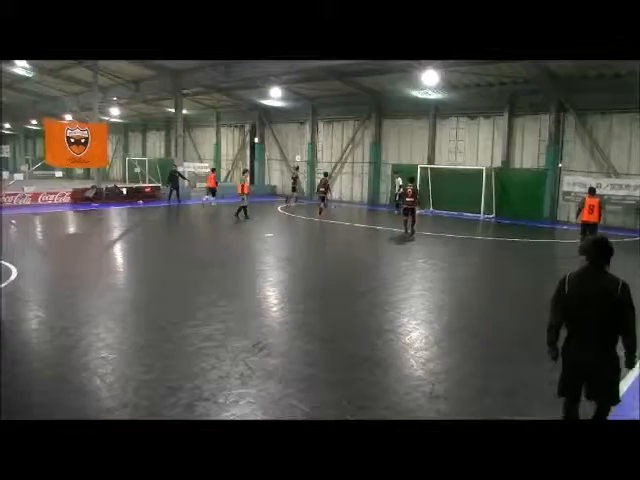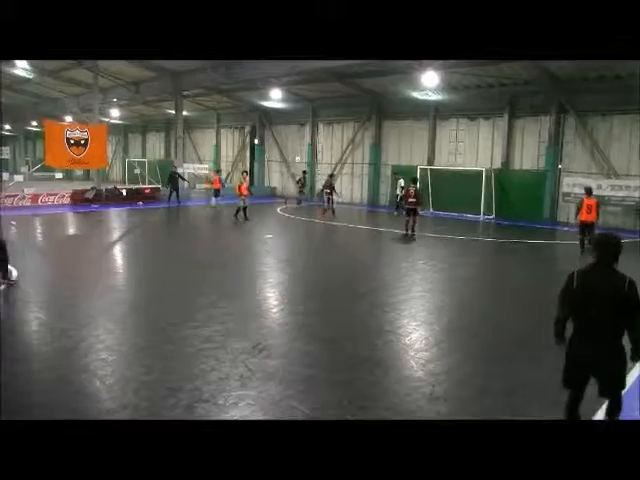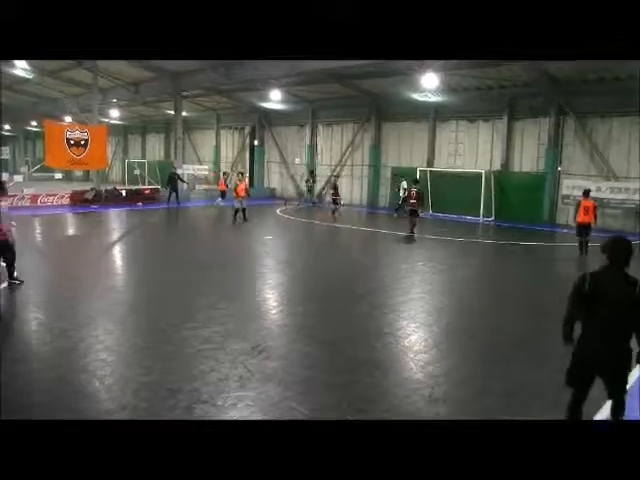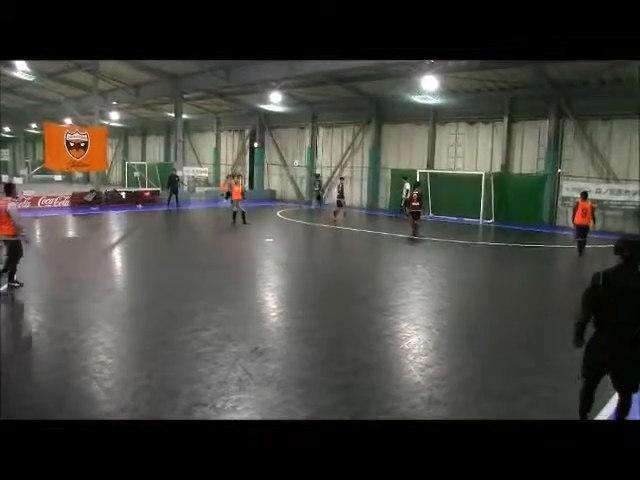
dt=0.2s
person 1, frame 1
left shoulder: (568, 282)
right shoulder: (619, 287)
left elbow: (555, 318)
right elbow: (627, 325)
left wrist: (551, 344)
right wrist: (630, 354)
left hip: (574, 352)
right hip: (604, 356)
left knee: (571, 398)
right knee: (604, 402)
person 1, frame 2
left shoulder: (576, 277)
left elbow: (563, 311)
left wrist: (559, 334)
left hip: (580, 347)
right hip: (610, 350)
left knee: (575, 393)
right knee: (614, 394)
person 1, frame 3
left shoulder: (587, 280)
left elbow: (572, 312)
left wrist: (567, 334)
left hip: (588, 347)
right hip: (617, 351)
left knee: (578, 394)
right knee: (617, 395)
person 1, frame 4
left shoulder: (601, 278)
left elbow: (586, 310)
left wrist: (579, 334)
left hip: (601, 343)
left knee: (589, 385)
right knee: (625, 392)
left ankle: (583, 419)
